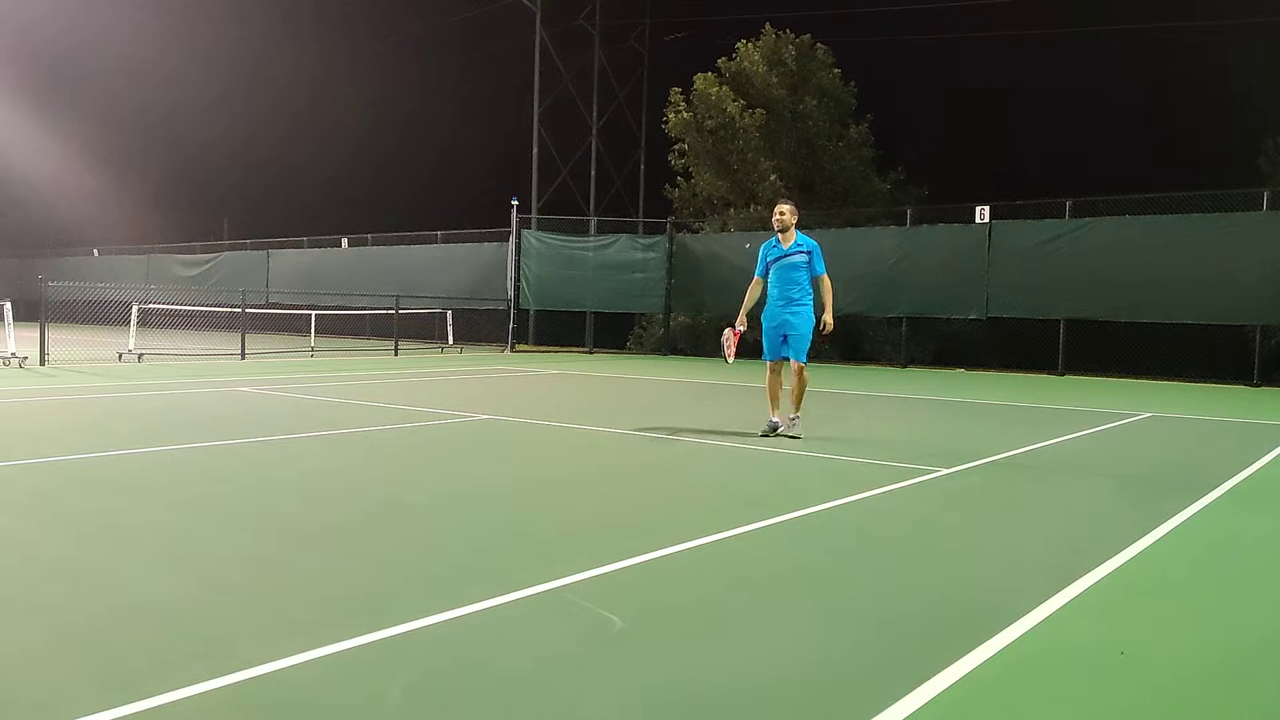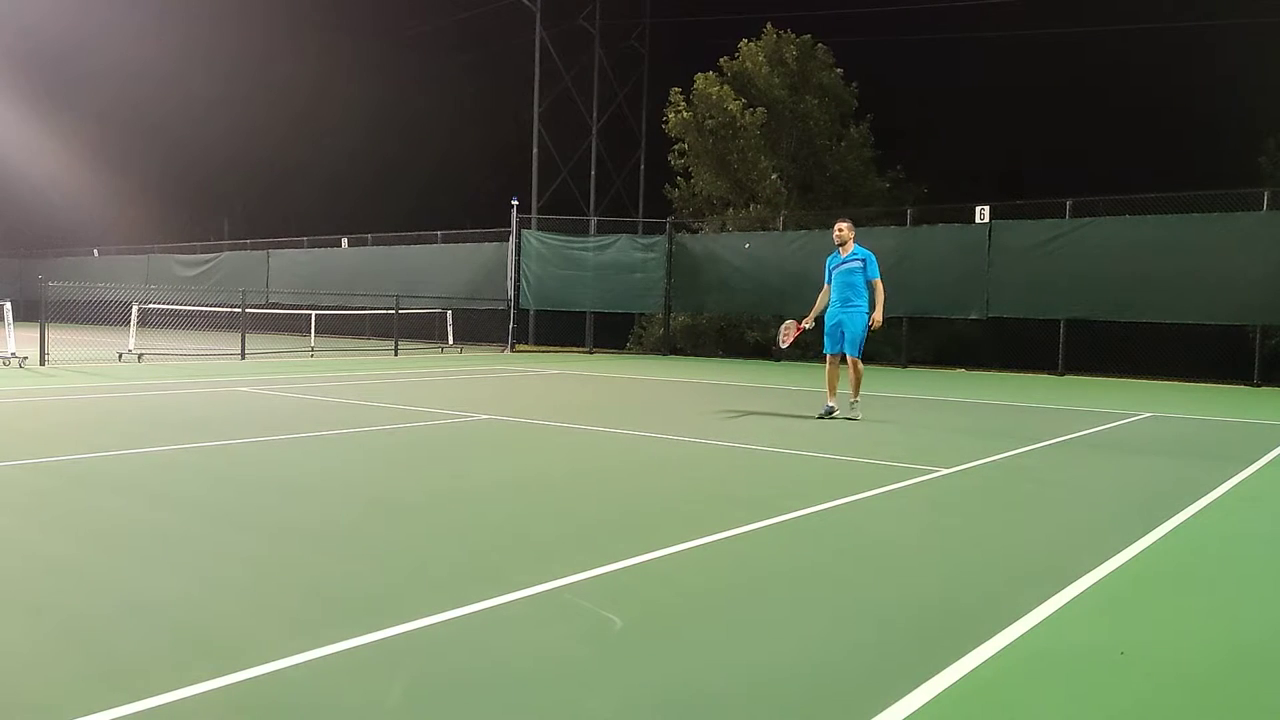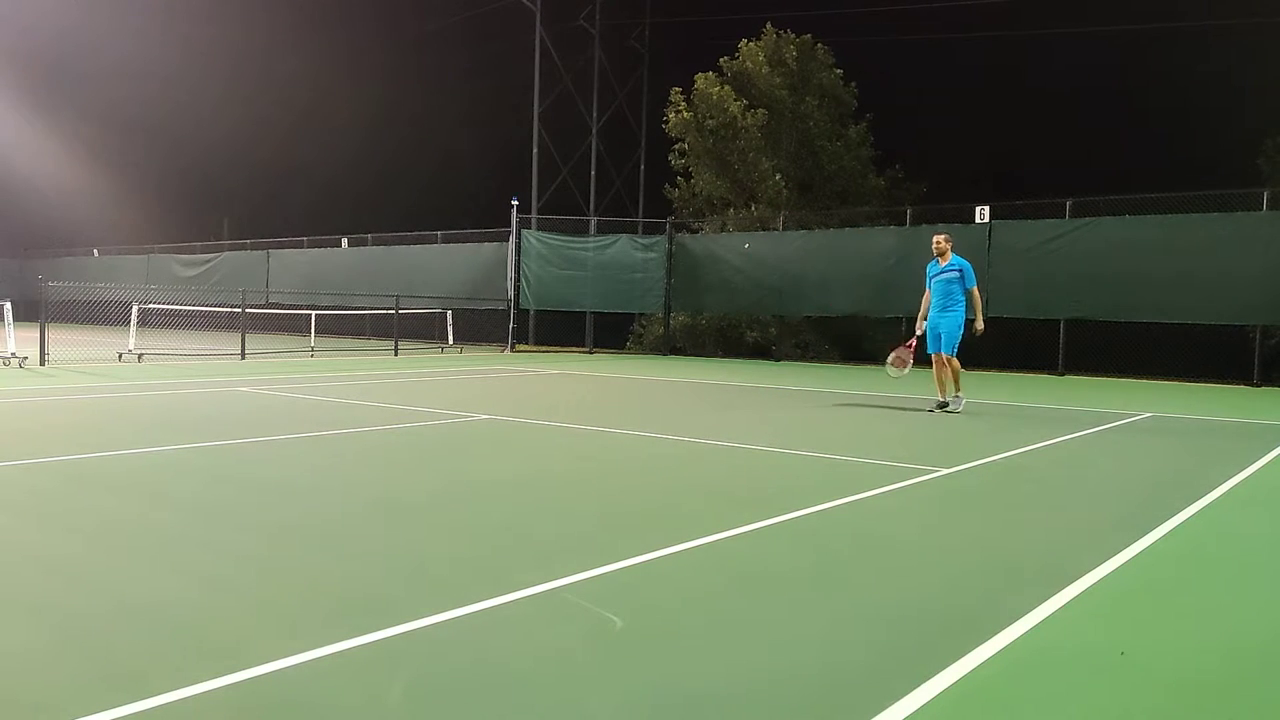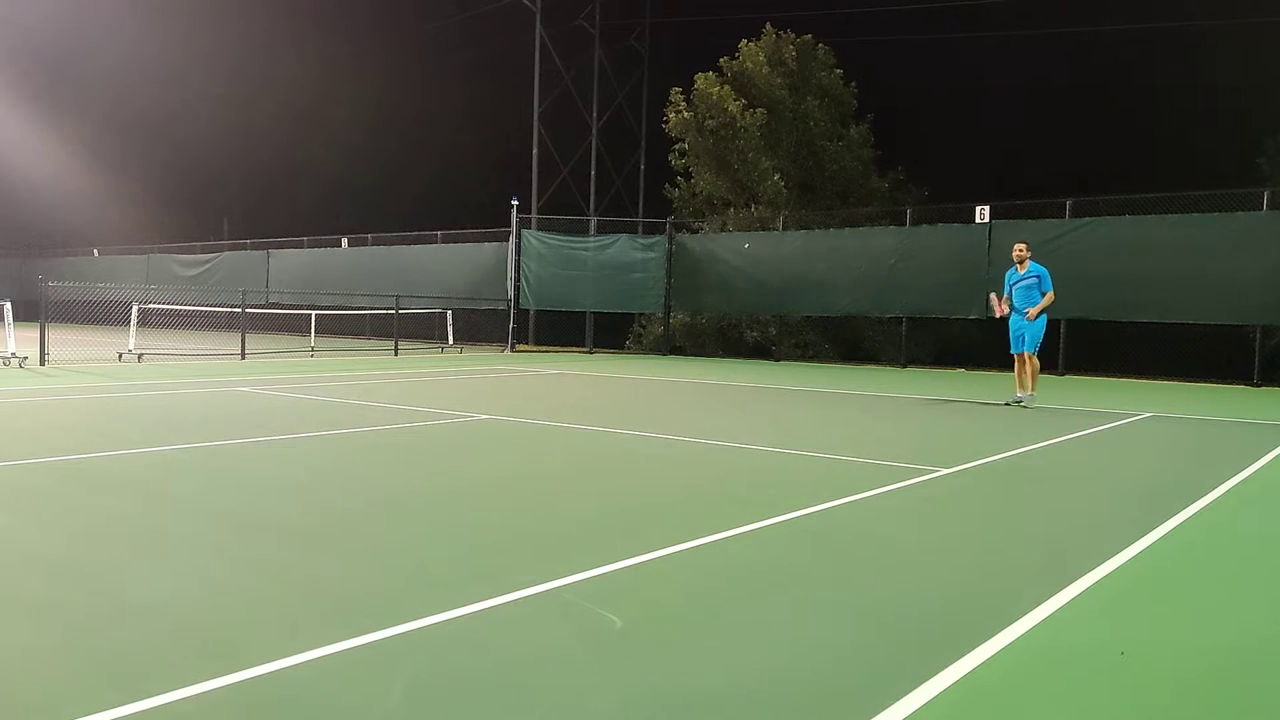
dt=1s
person 1, frame 1
left shoulder: (810, 246)
right shoulder: (766, 248)
left elbow: (823, 281)
right elbow: (757, 284)
left wrist: (828, 312)
right wrist: (743, 313)
left hip: (801, 315)
right hip: (772, 316)
left knee: (798, 366)
right knee: (773, 367)
left ankle: (795, 416)
right ankle: (774, 419)
person 1, frame 2
left shoulder: (866, 256)
right shoulder: (831, 260)
left elbow: (877, 285)
right elbow: (826, 291)
left wrist: (878, 311)
right wrist: (812, 315)
left hip: (856, 314)
right hip: (833, 314)
left knee: (853, 359)
right knee: (832, 359)
left ankle: (855, 401)
right ankle: (831, 404)
person 1, frame 3
left shoulder: (962, 265)
right shoulder: (931, 267)
left elbow: (974, 293)
left wrist: (979, 318)
right wrist: (920, 319)
left hip: (953, 317)
right hip: (934, 318)
left knee: (949, 356)
right knee: (936, 358)
left ankle: (957, 395)
right ankle: (942, 399)
person 1, frame 4
left shoulder: (1040, 271)
right shoulder: (1010, 274)
left elbow: (1050, 295)
right elbow: (1007, 297)
left wrist: (1036, 309)
right wrist: (1004, 306)
left hip: (1035, 320)
right hip: (1016, 319)
left knee: (1029, 355)
right knee: (1018, 357)
left ankle: (1030, 393)
right ankle: (1020, 394)
